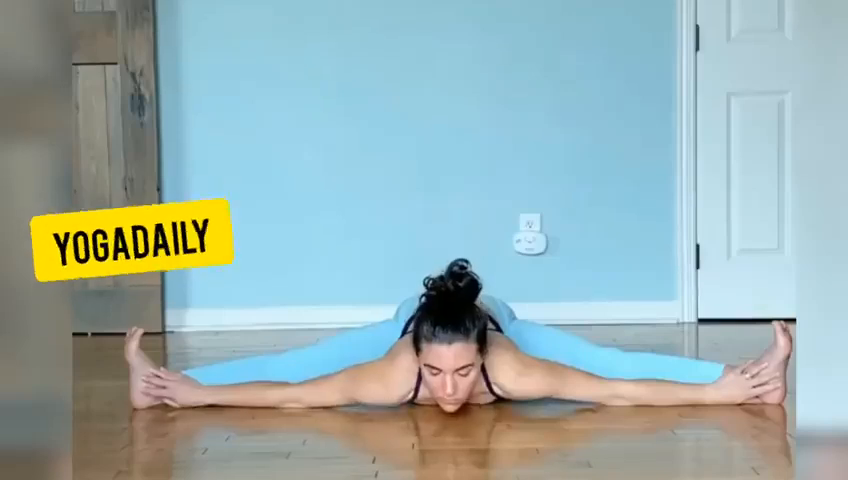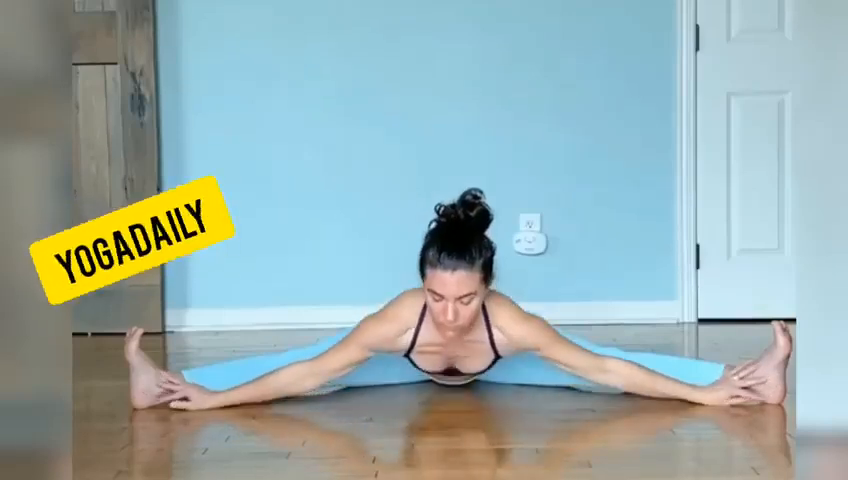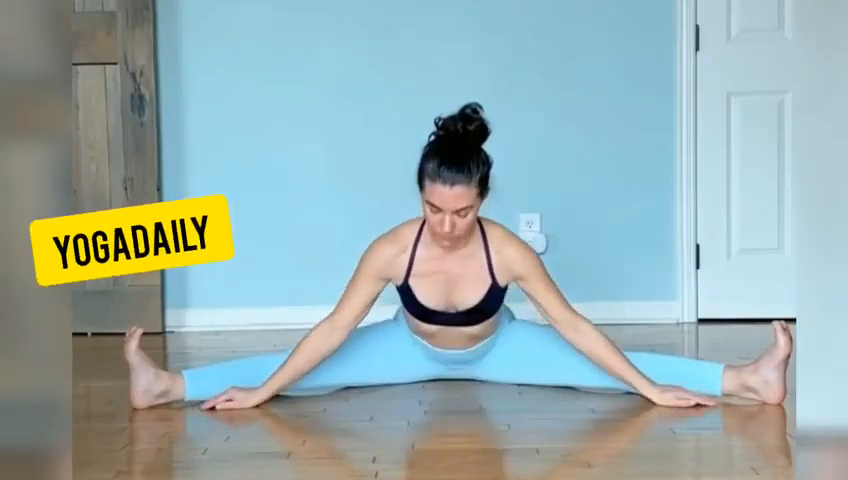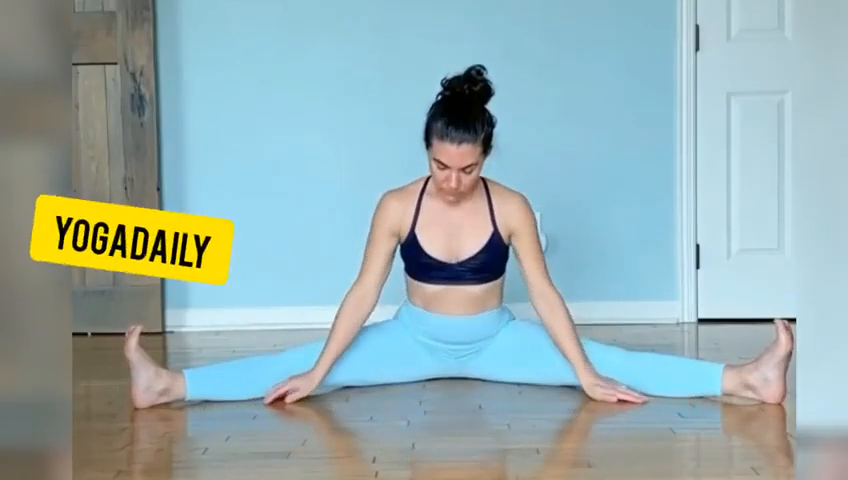
dt=0.5s
person 1, frame 1
left shoulder: (511, 369)
right shoulder: (392, 376)
left elbow: (622, 386)
right elbow: (290, 389)
left wrist: (719, 393)
right wrist: (196, 394)
left hip: (500, 321)
right hip: (406, 323)
left knee: (610, 359)
right knee: (296, 361)
left ankle: (744, 376)
right ankle: (170, 383)
person 1, frame 2
left shoulder: (510, 322)
right shoulder: (397, 320)
left elbow: (605, 366)
right elbow: (305, 371)
left wrist: (701, 393)
right wrist: (215, 398)
left hip: (495, 362)
right hip: (411, 363)
left knee: (586, 362)
right knee: (300, 355)
right ankle: (169, 382)
person 1, frame 3
left shoulder: (507, 250)
right shoulder: (392, 249)
left elbow: (575, 327)
right elbow: (332, 331)
left wrist: (653, 389)
right wrist: (260, 391)
left hip: (493, 349)
right hip: (412, 349)
left knee: (596, 366)
right knee: (307, 371)
person 1, frame 4
left shoulder: (511, 207)
right shoulder: (397, 205)
left elbow: (545, 293)
right elbow: (363, 293)
left wrist: (587, 377)
right wrist: (316, 374)
left hip: (494, 340)
right hip: (414, 339)
left knee: (609, 363)
right knee: (298, 366)
left ankle: (745, 378)
right ankle: (169, 384)
